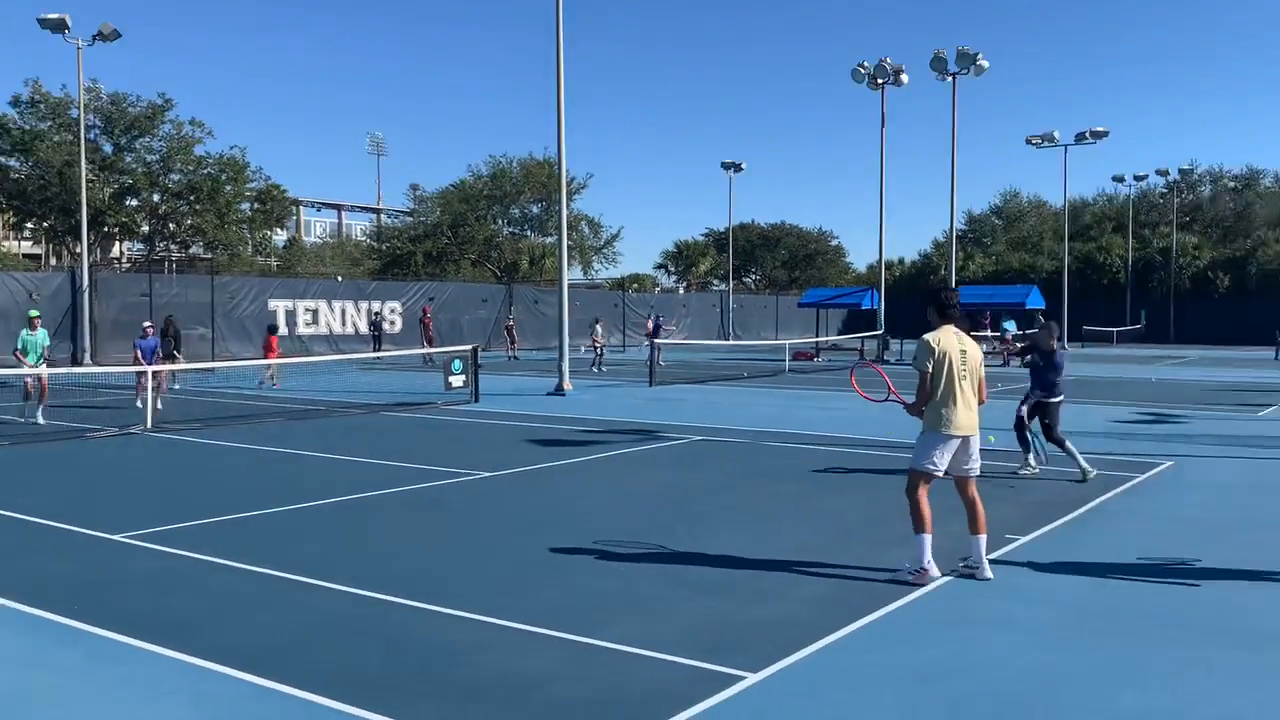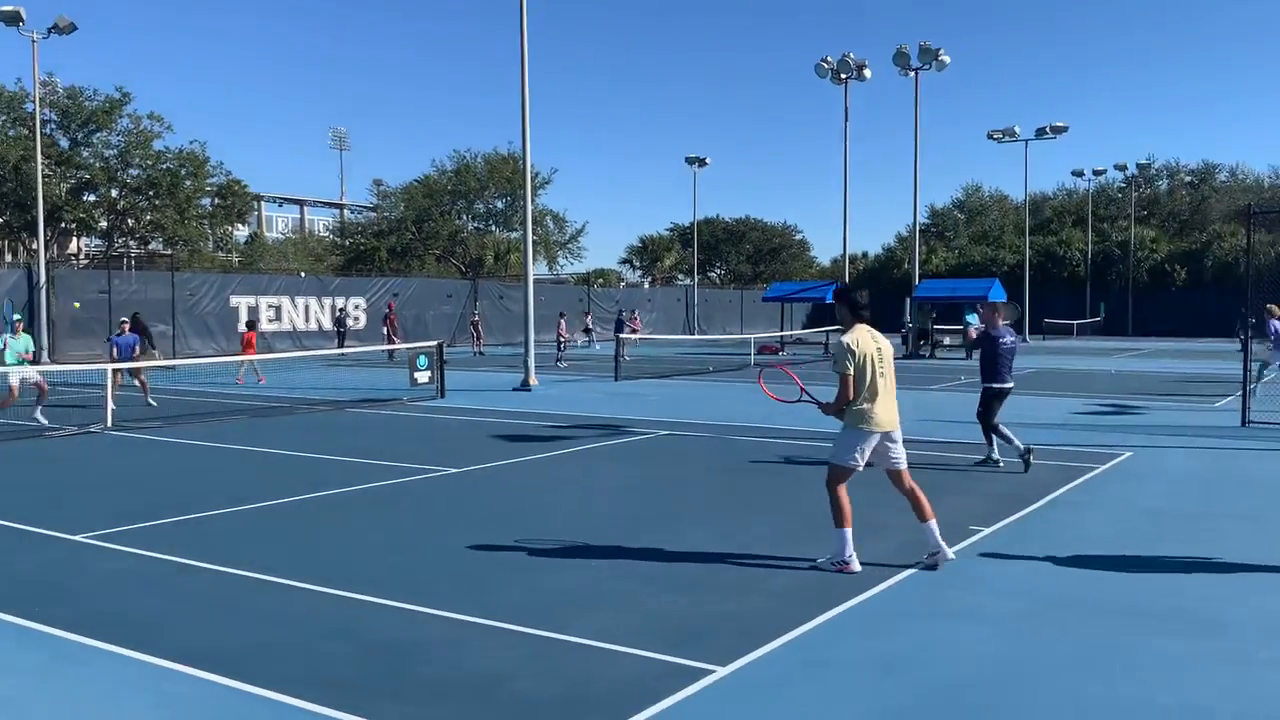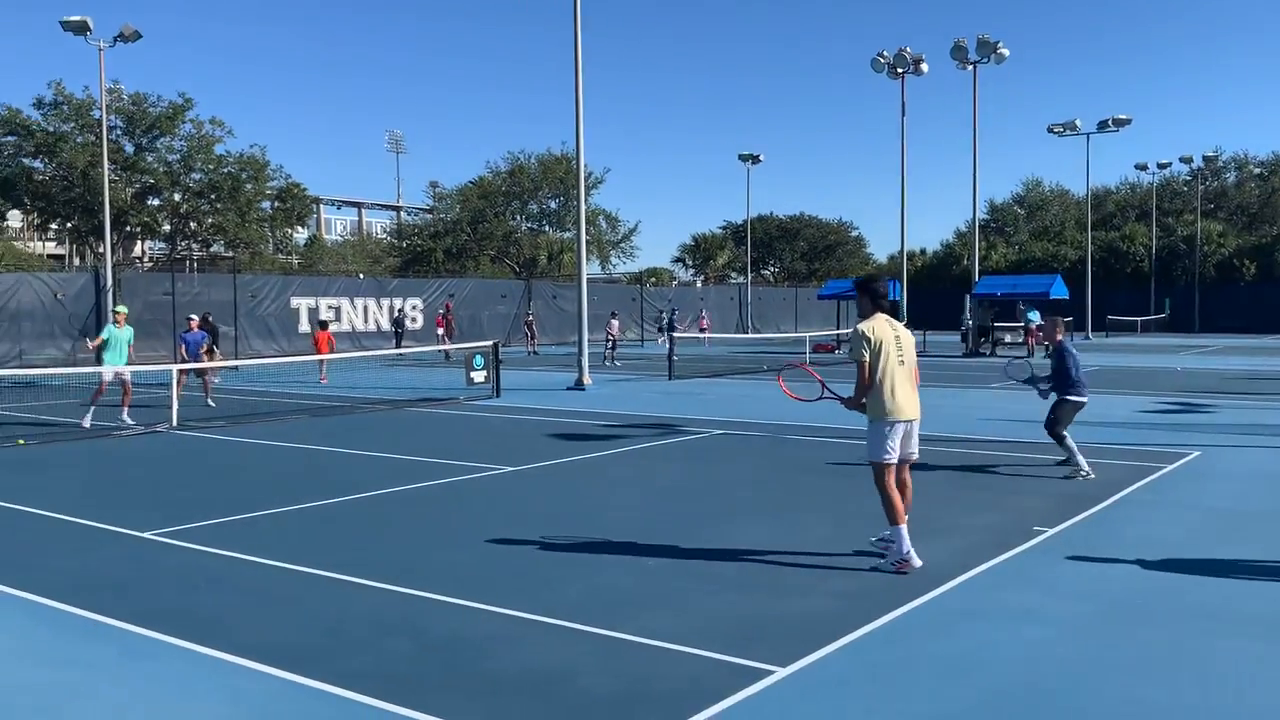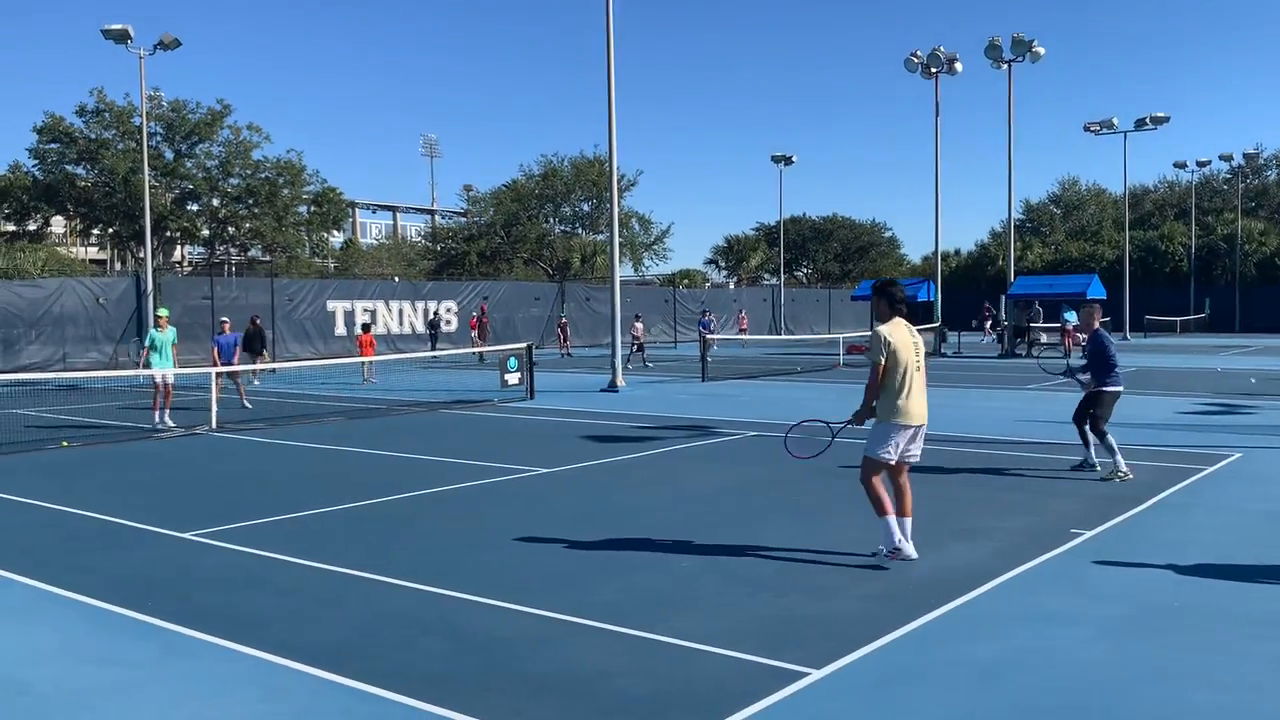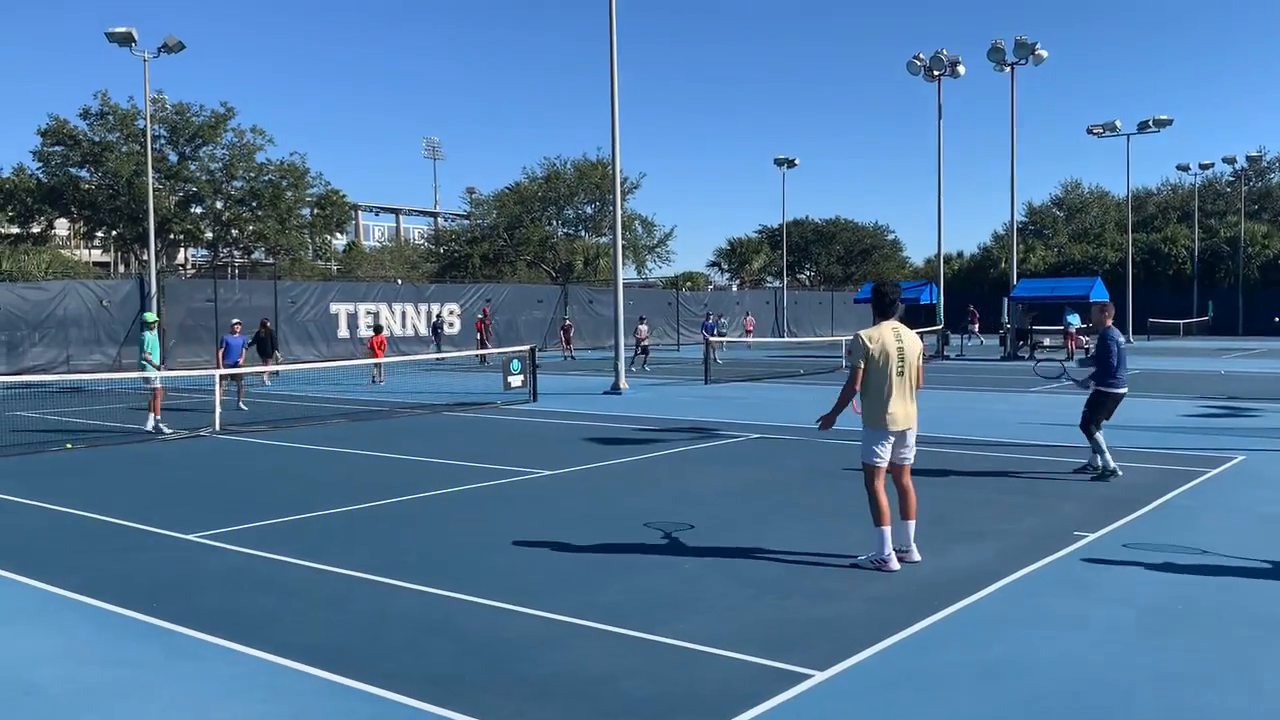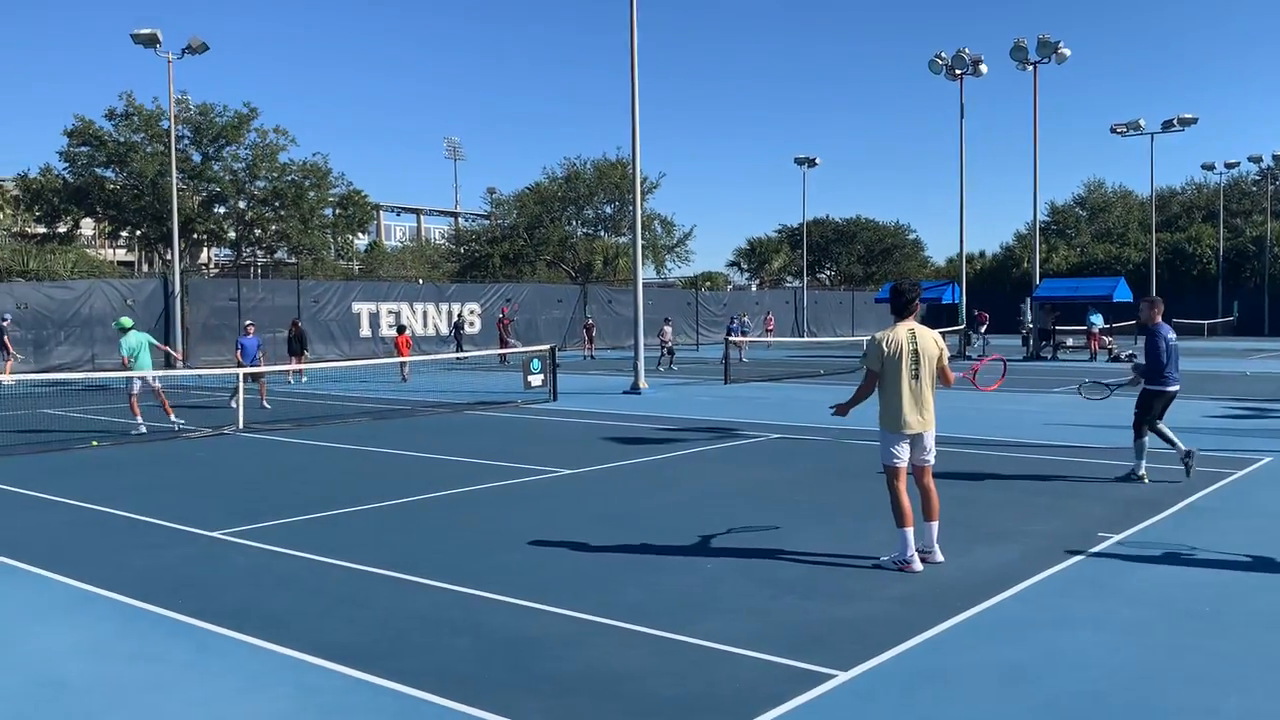
dt=0.4s
person 1, frame 1
left shoulder: (930, 341)
right shoulder: (973, 345)
left elbow: (925, 391)
right elbow: (981, 397)
left wrist: (915, 409)
left hip: (941, 427)
right hip: (969, 428)
left knee: (917, 490)
right knee: (969, 493)
left ankle: (925, 563)
right ankle: (979, 562)
person 1, frame 2
left shoulder: (847, 342)
right shoulder: (882, 340)
left elbow: (847, 395)
left wrist: (831, 408)
left hip: (861, 424)
right hip: (889, 421)
left knee: (835, 483)
right knee: (906, 485)
left ankle: (846, 556)
right ankle: (939, 547)
person 1, frame 3
left shoulder: (865, 329)
right shoulder: (904, 330)
left elbow: (864, 380)
right elbow: (915, 378)
left wrist: (855, 401)
left hip: (886, 414)
right hip: (911, 410)
left knee: (885, 481)
right knee: (902, 475)
left ankle: (906, 554)
right ankle: (894, 537)
person 1, frame 4
left shoulder: (883, 333)
right shoulder: (914, 334)
left elbow: (875, 382)
left wrist: (864, 410)
left hip: (894, 417)
right hip: (918, 415)
left knee: (870, 476)
right knee: (899, 477)
left ankle: (897, 541)
right ankle: (905, 543)
person 1, frame 5
left shoulder: (865, 338)
right shoulder: (913, 337)
left elbow: (853, 386)
right elbow: (918, 383)
left wrist: (833, 414)
left hip: (879, 422)
right hip: (907, 419)
left knee: (875, 484)
right knee: (904, 480)
left ankle: (886, 555)
right ankle: (908, 547)
person 1, frame 6
left shoulder: (881, 340)
right shoulder: (934, 337)
left elbow: (869, 386)
right elbow: (948, 380)
left wrist: (847, 406)
right wrist: (955, 375)
left hip: (895, 424)
right hip: (925, 422)
left knee: (897, 486)
right knee: (926, 481)
left ankle: (909, 555)
right ankle: (931, 547)
person 2, frame 1
left shoulder: (1056, 361)
right shoulder: (1036, 345)
left elbow: (1043, 386)
right elbow: (1020, 352)
left wrist: (1027, 405)
left hip: (1050, 399)
right hip: (1034, 394)
left knee: (1052, 436)
right knee: (1019, 427)
left ankle: (1084, 467)
right ankle: (1029, 463)
person 2, frame 2
left shoulder: (990, 336)
right shoulder: (1011, 333)
left elbow: (971, 345)
left wrist: (970, 334)
left hip: (995, 385)
right hip: (1005, 382)
left knee: (990, 422)
right knee: (983, 417)
left ankle: (1022, 450)
right ankle: (993, 456)
person 2, frame 3
left shoulder: (1062, 350)
right shoulder: (1061, 348)
left elbow: (1069, 376)
left wrist: (1049, 390)
right wrist: (1043, 380)
left hip: (1073, 396)
right hip: (1071, 395)
left knee: (1054, 429)
right knee: (1052, 425)
left ankle: (1084, 468)
right ankle: (1073, 457)
person 2, frame 4
left shoulder: (1101, 338)
right shoulder: (1091, 337)
left elbow: (1112, 364)
left wrist: (1093, 381)
right wrist: (1078, 370)
left hip: (1108, 388)
right hip: (1099, 387)
left knee: (1097, 426)
right knee: (1079, 418)
left ankle: (1122, 469)
right ankle: (1090, 460)
person 2, frame 5
left shoulder: (1108, 336)
right shoulder: (1112, 334)
left elbow: (1110, 365)
left wrist: (1089, 379)
right wrist: (1092, 360)
left hip: (1108, 388)
right hip: (1116, 387)
left knee: (1087, 425)
right knee: (1093, 424)
left ankle: (1110, 467)
right ankle: (1095, 463)
person 2, frame 6
left shoulder: (1155, 333)
right shoulder: (1168, 330)
left elbow: (1158, 362)
left wrist: (1140, 375)
right wrist: (1144, 367)
left hip: (1157, 386)
right hip: (1171, 385)
left knee: (1140, 426)
right knee: (1153, 423)
left ankle: (1138, 472)
right ankle: (1185, 453)
